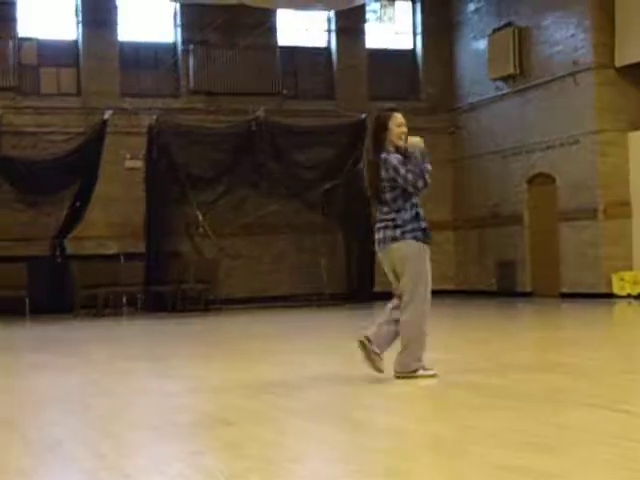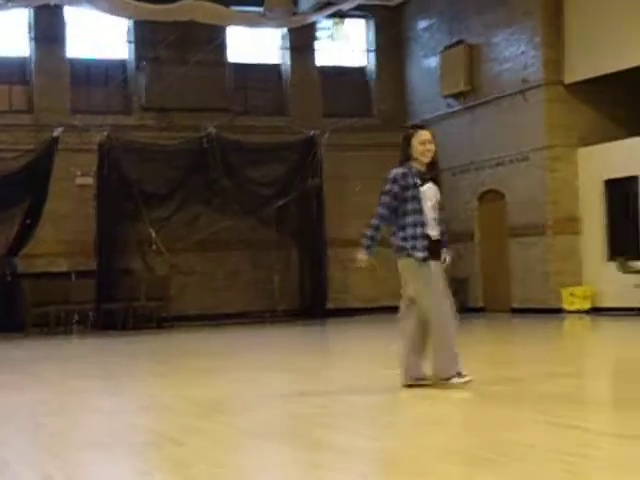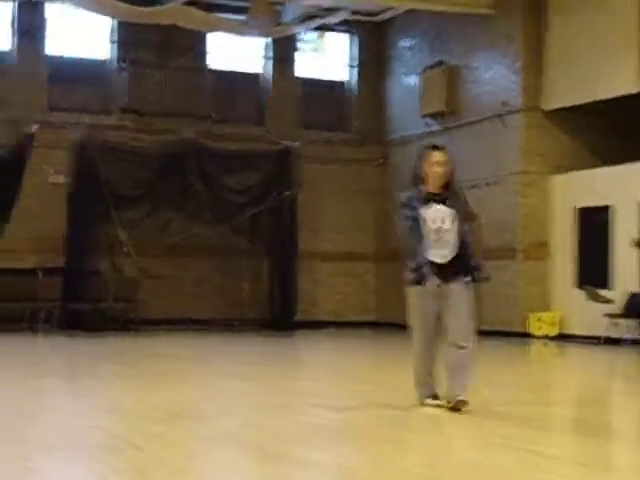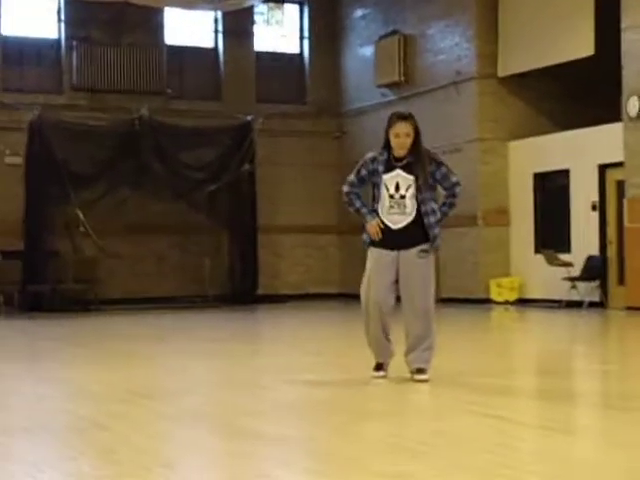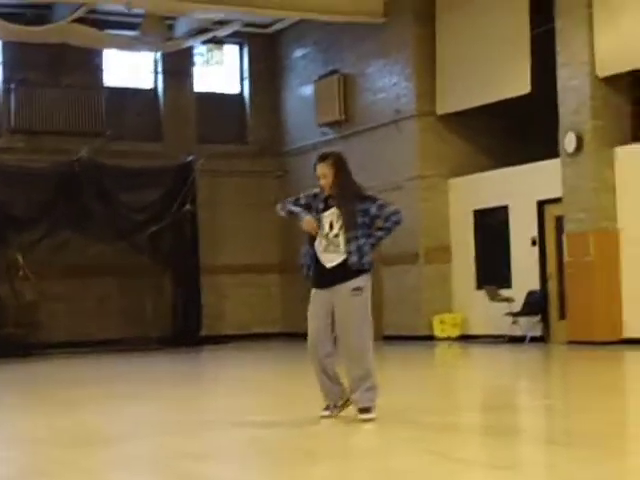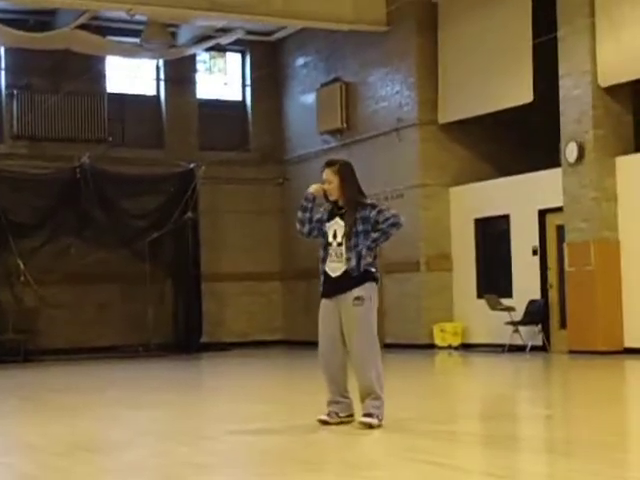
dt=0.7s
person 1, frame 1
left shoulder: (381, 161)
right shoulder: (392, 160)
right elbow: (420, 182)
left wrist: (411, 152)
right wrist: (418, 151)
left hip: (387, 239)
right hip: (407, 237)
left knee: (404, 299)
right knee: (416, 302)
left ankle: (375, 339)
right ankle: (409, 363)
person 1, frame 2
left shoulder: (432, 178)
right shoulder: (400, 176)
right elbow: (383, 213)
left wrist: (444, 247)
right wrist: (367, 247)
left hip: (429, 253)
right hip: (414, 253)
left knee: (414, 314)
right knee: (441, 310)
left ankle: (413, 373)
right ankle: (447, 369)
person 1, frame 3
left shoulder: (456, 198)
right shoulder: (410, 200)
left elbow: (467, 237)
right elbow: (413, 241)
left wrist: (476, 271)
right wrist: (427, 274)
left hip: (458, 277)
right hip: (424, 277)
left knee: (460, 335)
right knee: (424, 338)
left ankle: (458, 392)
right ankle: (427, 390)
person 1, frame 4
left shoulder: (428, 162)
right shoulder: (374, 162)
left elbow: (454, 188)
right elbow: (349, 188)
left wrist: (435, 219)
right wrist: (367, 216)
left hip: (417, 244)
right hip: (381, 243)
left knee: (419, 305)
right knee: (374, 303)
left ankle: (419, 362)
right ankle: (382, 356)
person 1, frame 5
left shoulder: (362, 202)
right shoulder: (316, 199)
left elbow: (394, 216)
right elbow: (284, 206)
left wrist: (369, 244)
right wrist: (302, 216)
left hip: (352, 279)
right hip: (321, 282)
left knee: (355, 342)
right knee: (318, 344)
left ankle: (365, 400)
right ankle: (336, 396)
person 1, frame 6
left shoulder: (365, 209)
right shoulder: (327, 213)
left elbow: (394, 221)
right elbow: (305, 230)
left wrist: (369, 246)
right wrist: (309, 198)
left hip: (358, 286)
right hip: (330, 289)
left knee: (363, 349)
right knee: (329, 350)
left ankle: (373, 407)
right ankle: (340, 406)
